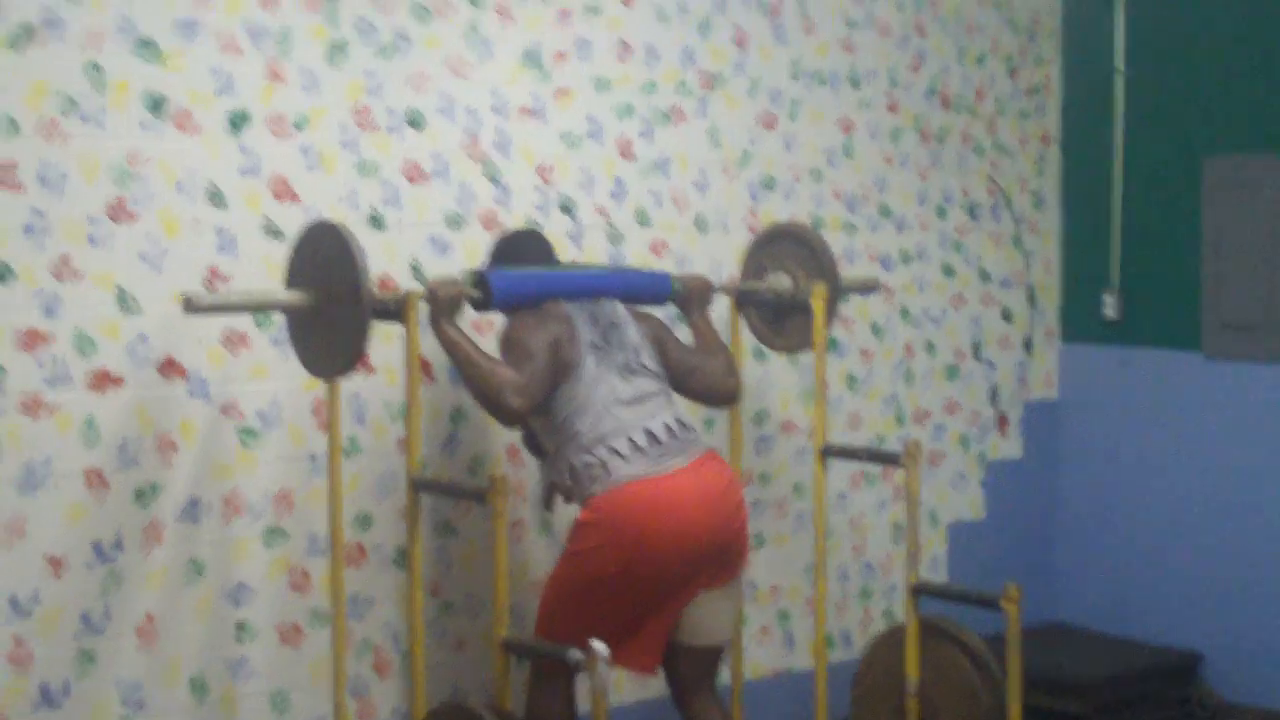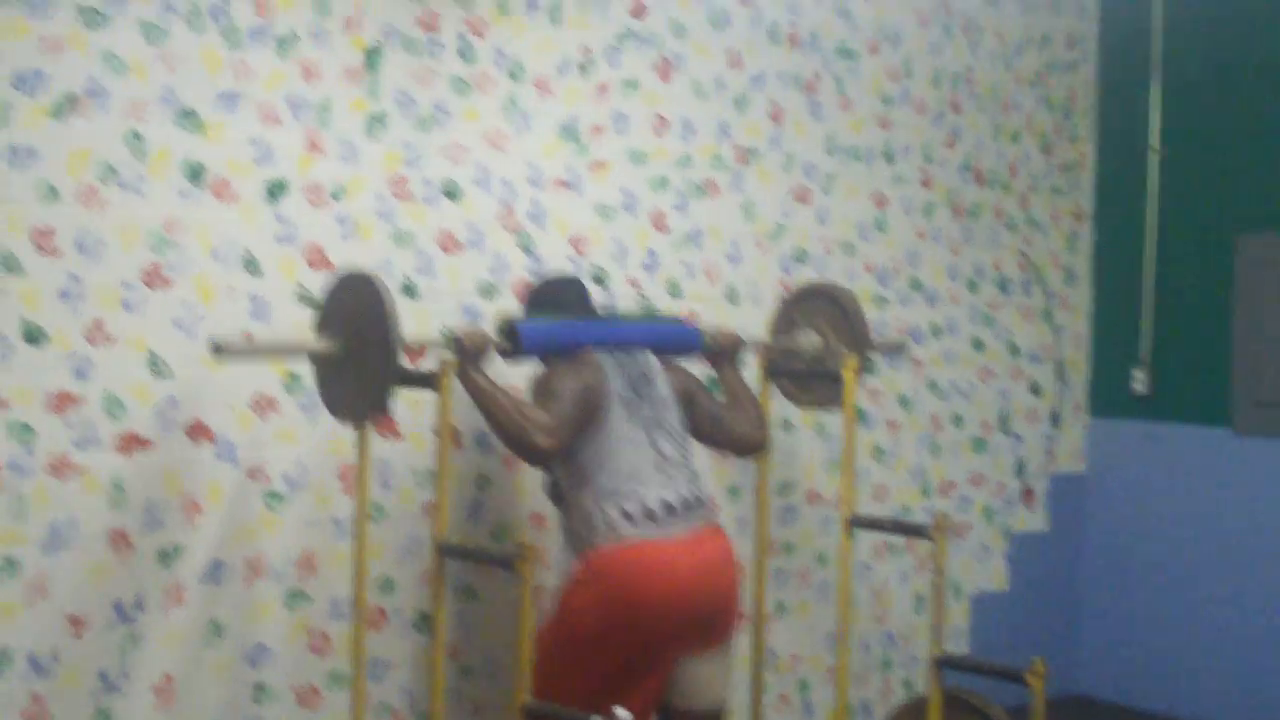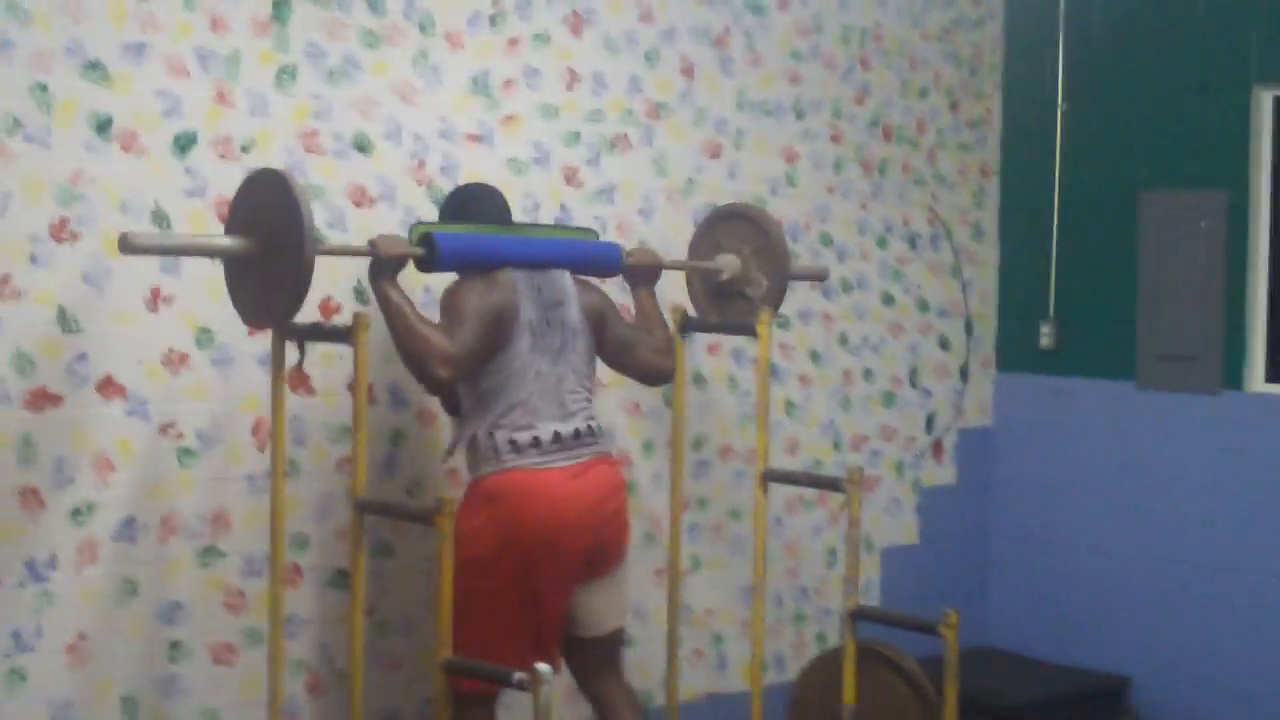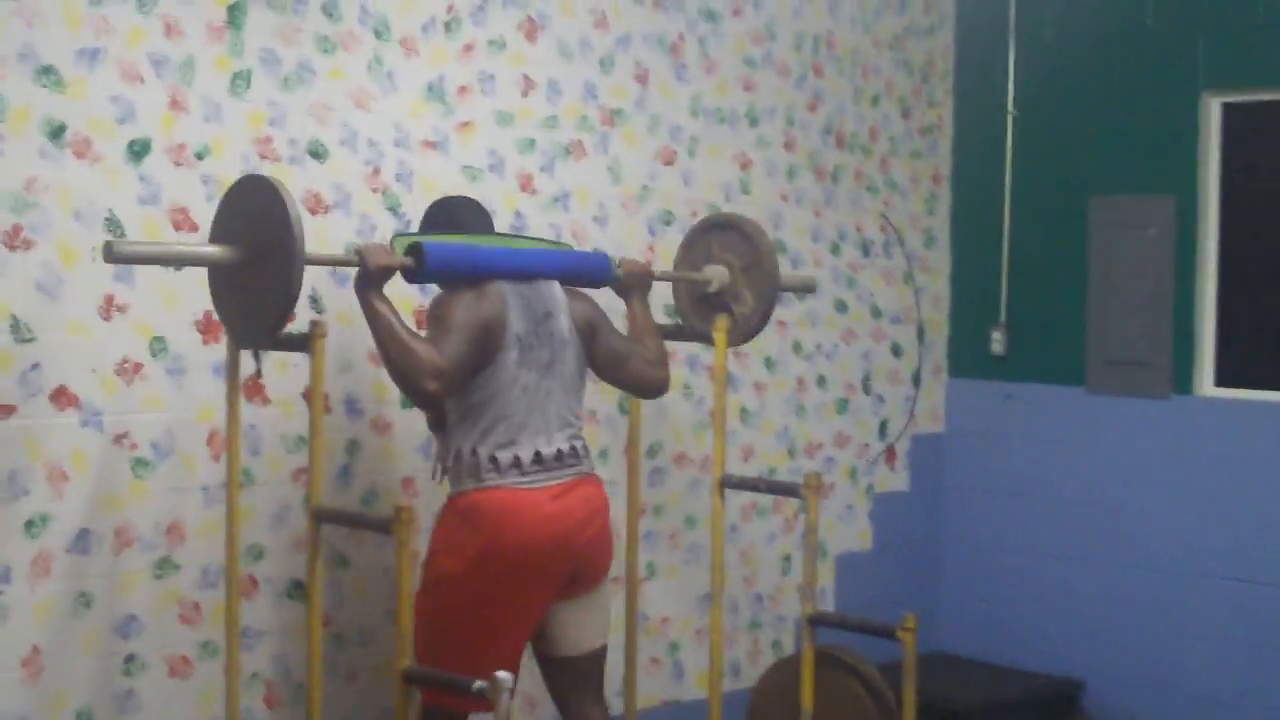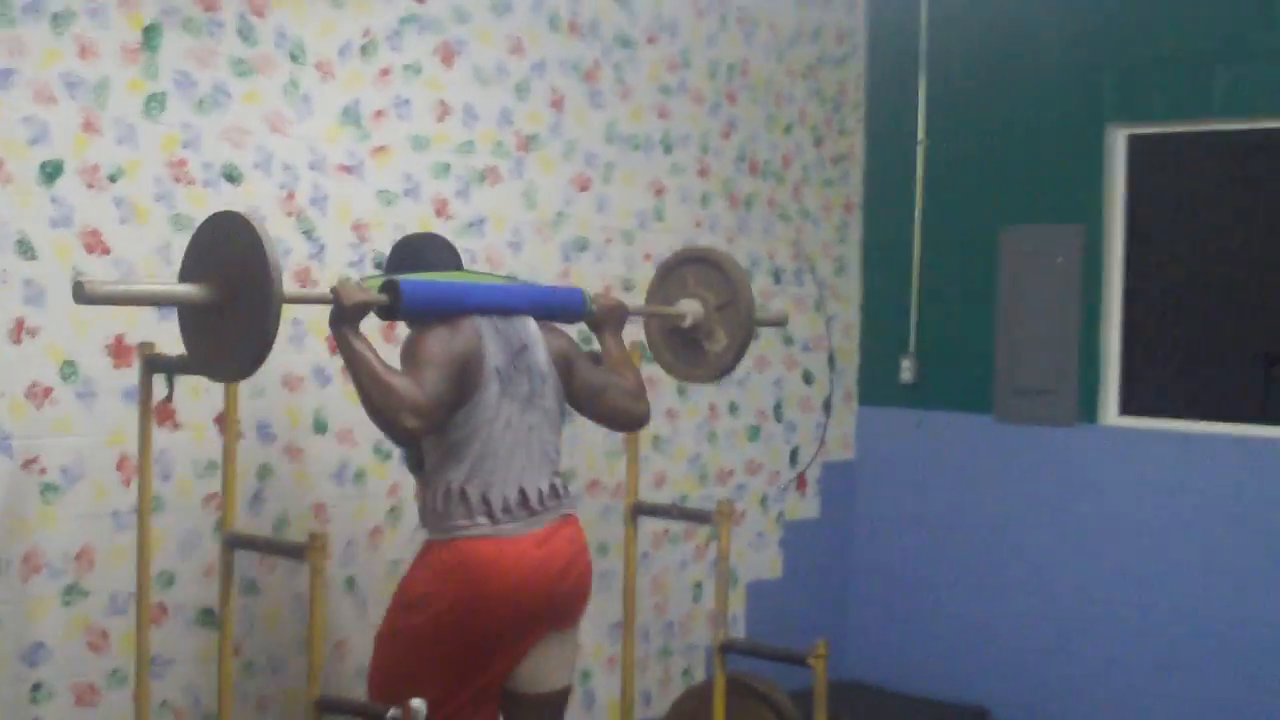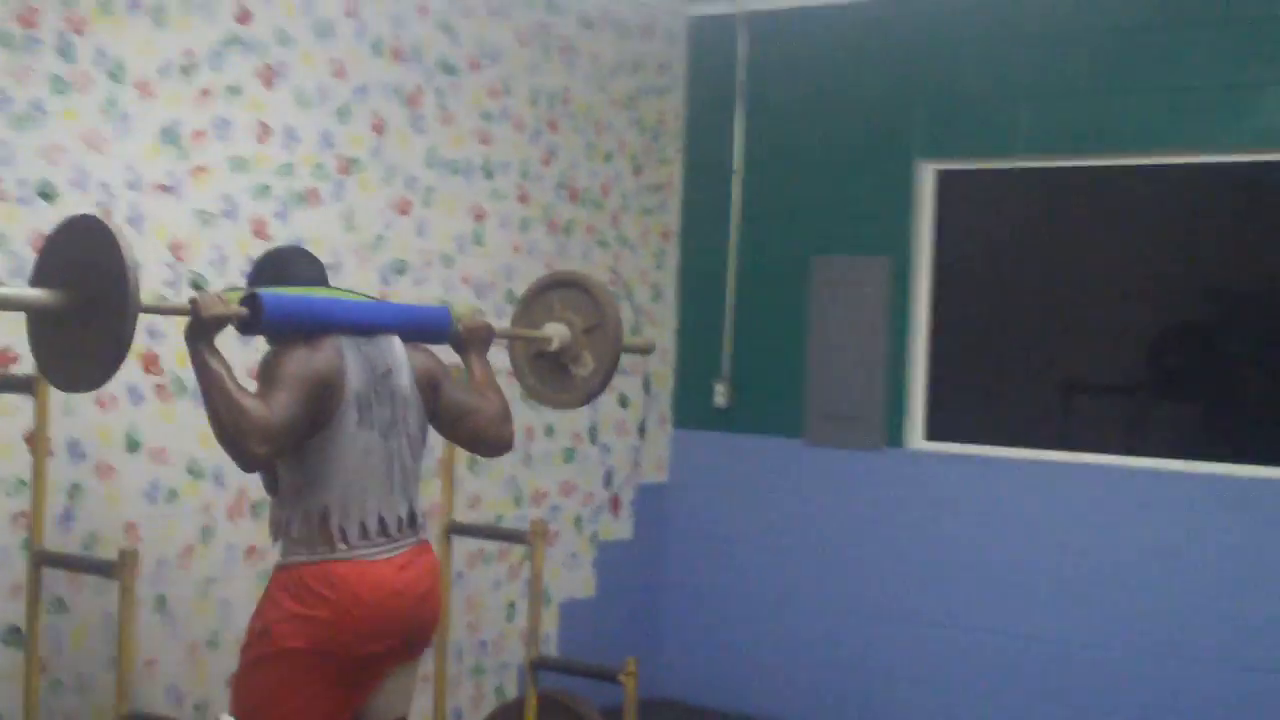
dt=0.3s
person 1, frame 1
left shoulder: (533, 328)
right shoulder: (632, 318)
left elbow: (515, 400)
right elbow: (724, 386)
left wrist: (446, 325)
right wrist: (696, 313)
left hip: (634, 512)
right hip: (715, 499)
left knee: (553, 660)
person 1, frame 2
left shoulder: (566, 377)
right shoulder: (665, 373)
left elbow: (543, 441)
right elbow: (752, 436)
left wrist: (471, 372)
right wrist: (727, 365)
left hip: (630, 573)
right hip: (712, 564)
person 1, frame 3
left shoulder: (478, 291)
right shoulder: (580, 291)
left elbow: (443, 367)
right elbow: (659, 364)
left wrist: (386, 283)
right wrist: (642, 286)
left hip: (517, 498)
right hip: (598, 488)
right knee: (604, 675)
person 1, frame 4
left shoulder: (465, 303)
right shoulder: (571, 302)
left elbow: (431, 379)
right elbow: (652, 376)
left wrist: (372, 293)
right wrist: (636, 295)
left hip: (498, 516)
right hip: (581, 507)
person 1, frame 5
left shoulder: (439, 339)
right shoulder: (542, 335)
left elbow: (410, 416)
right elbow: (631, 411)
left wrist: (349, 333)
right wrist: (610, 334)
left hip: (478, 560)
right hip: (561, 553)
person 1, frame 6
left shoulder: (301, 359)
right shoulder: (411, 358)
left elbow: (257, 442)
right elbow: (496, 435)
left wrist: (202, 346)
right wrist: (475, 354)
left hip: (329, 589)
right hip: (413, 581)
